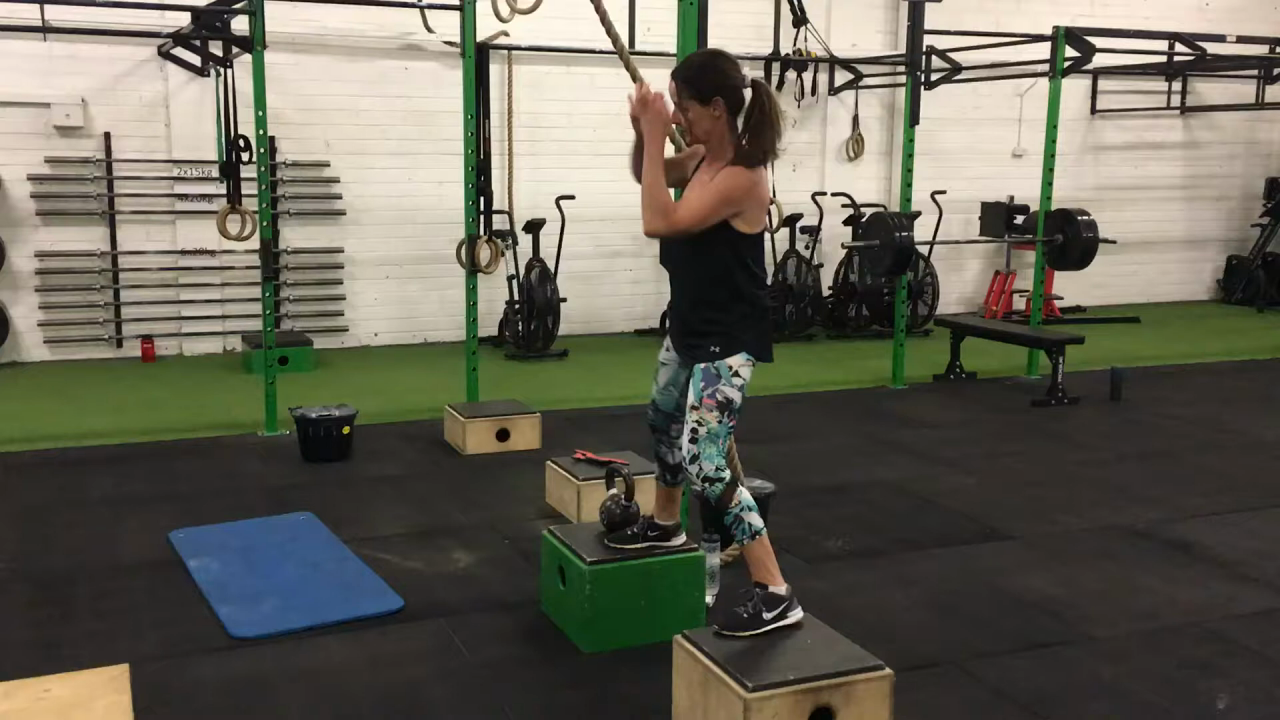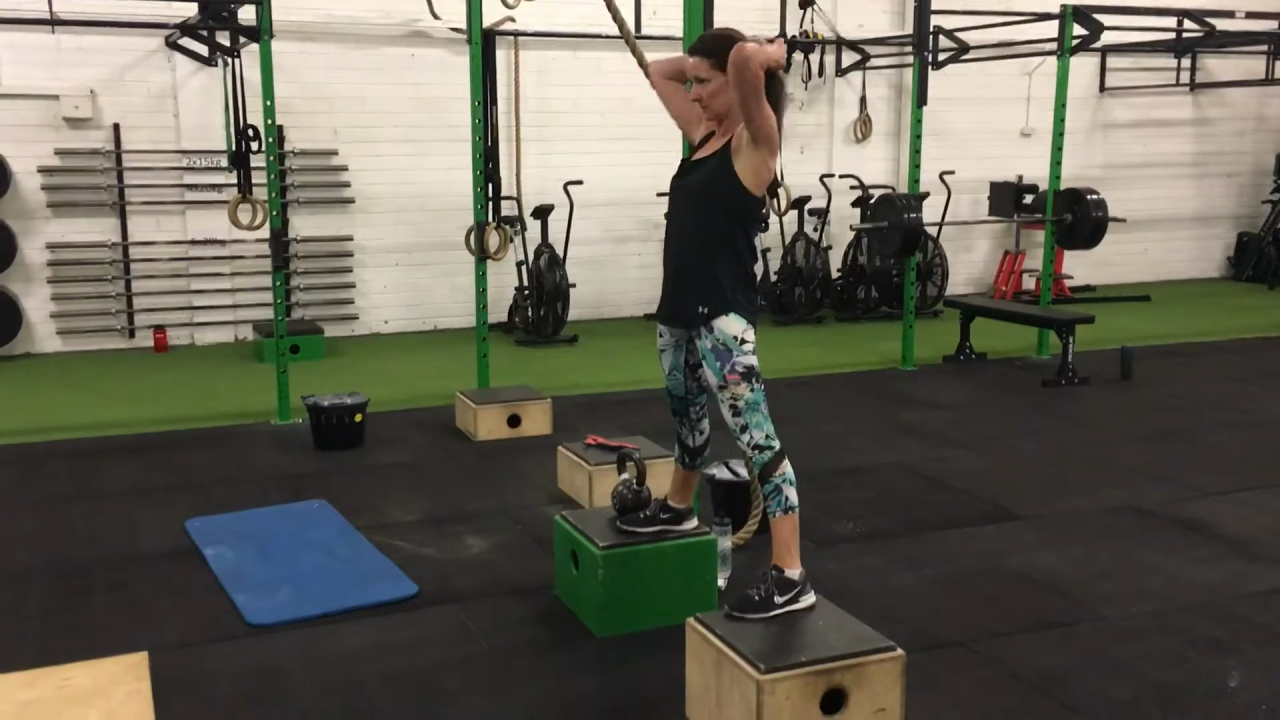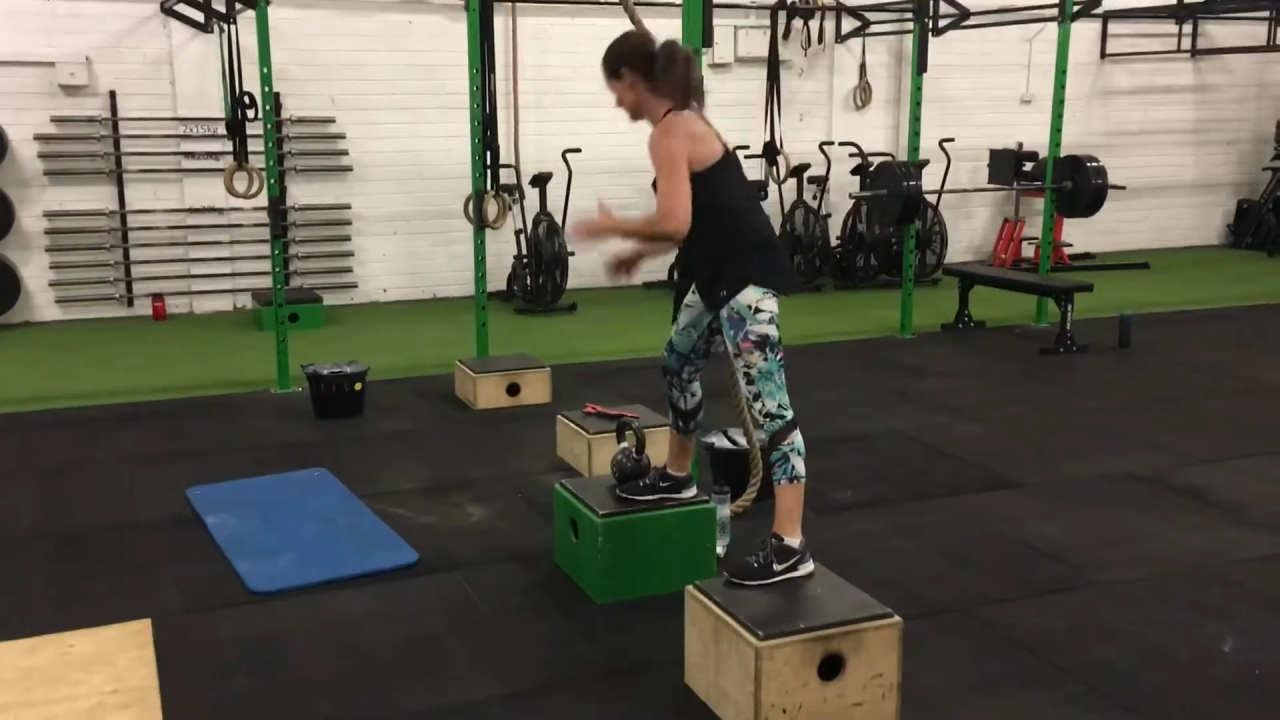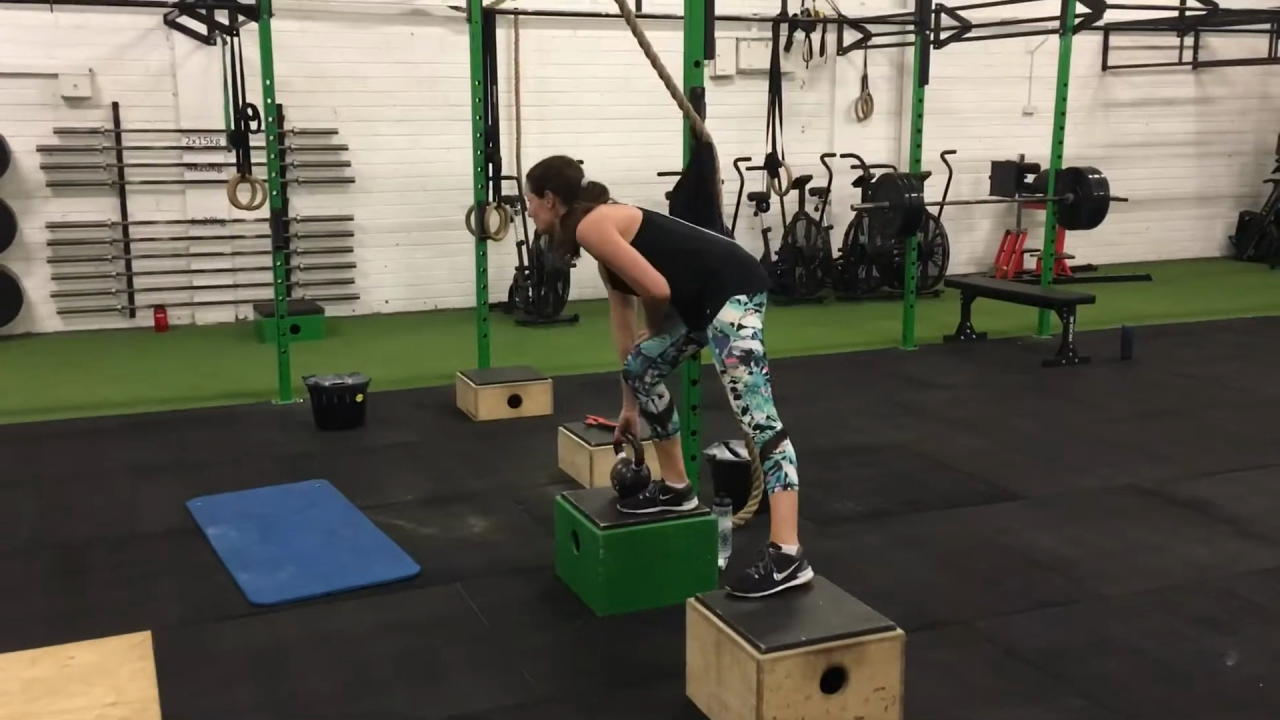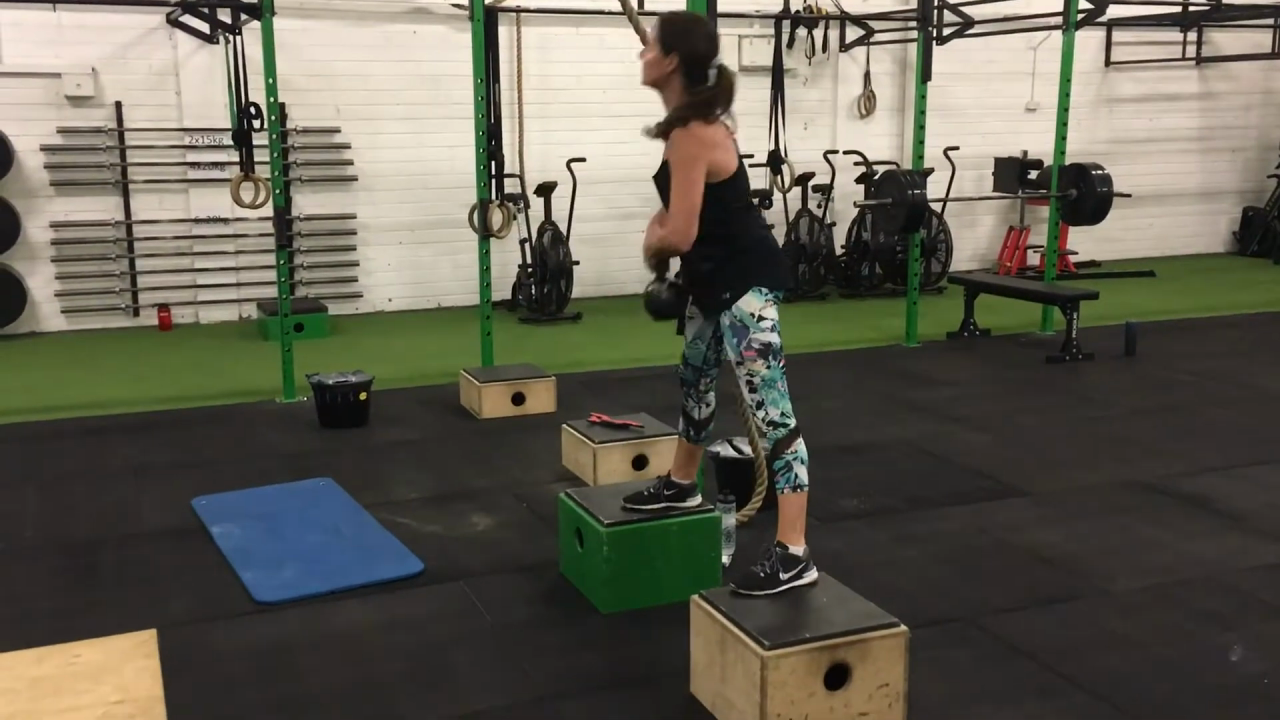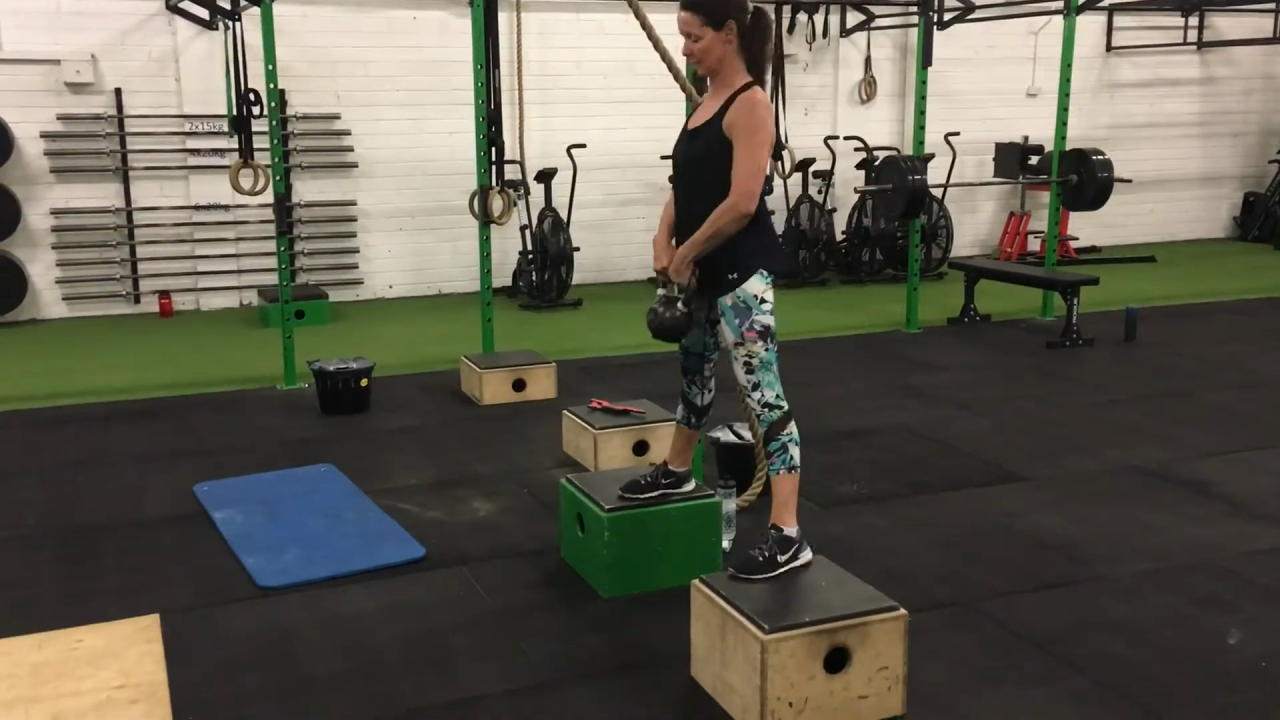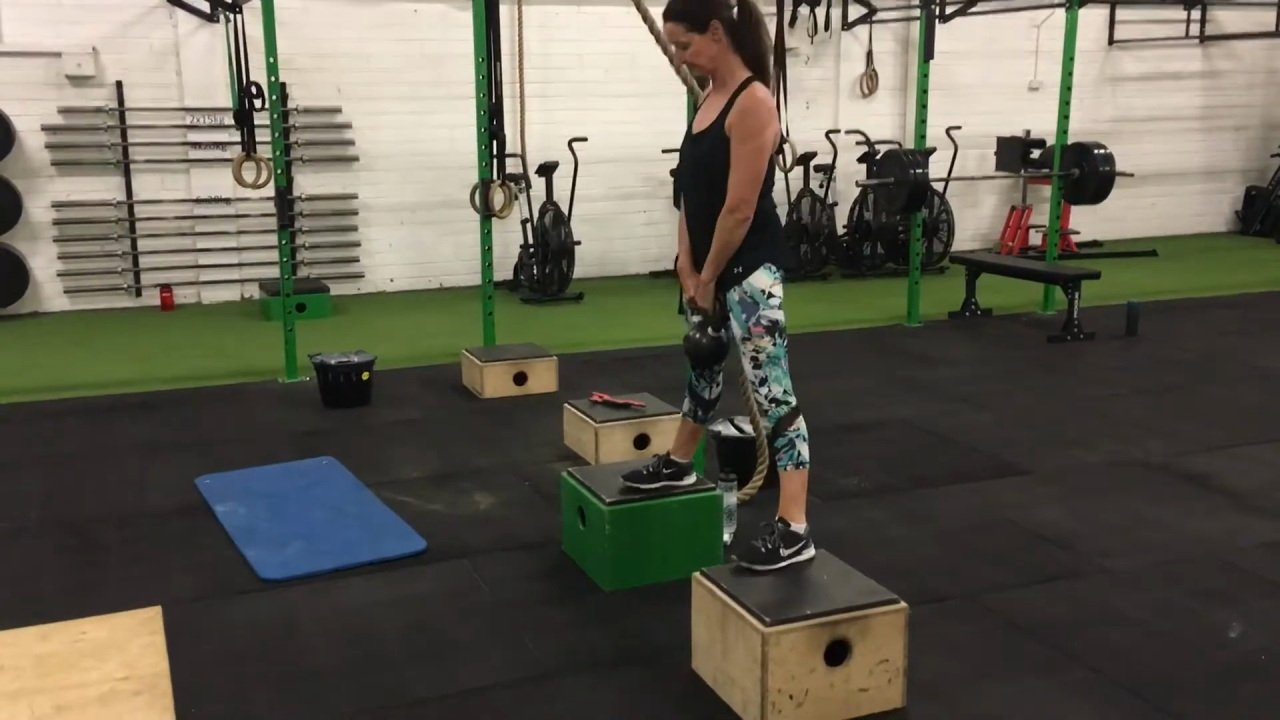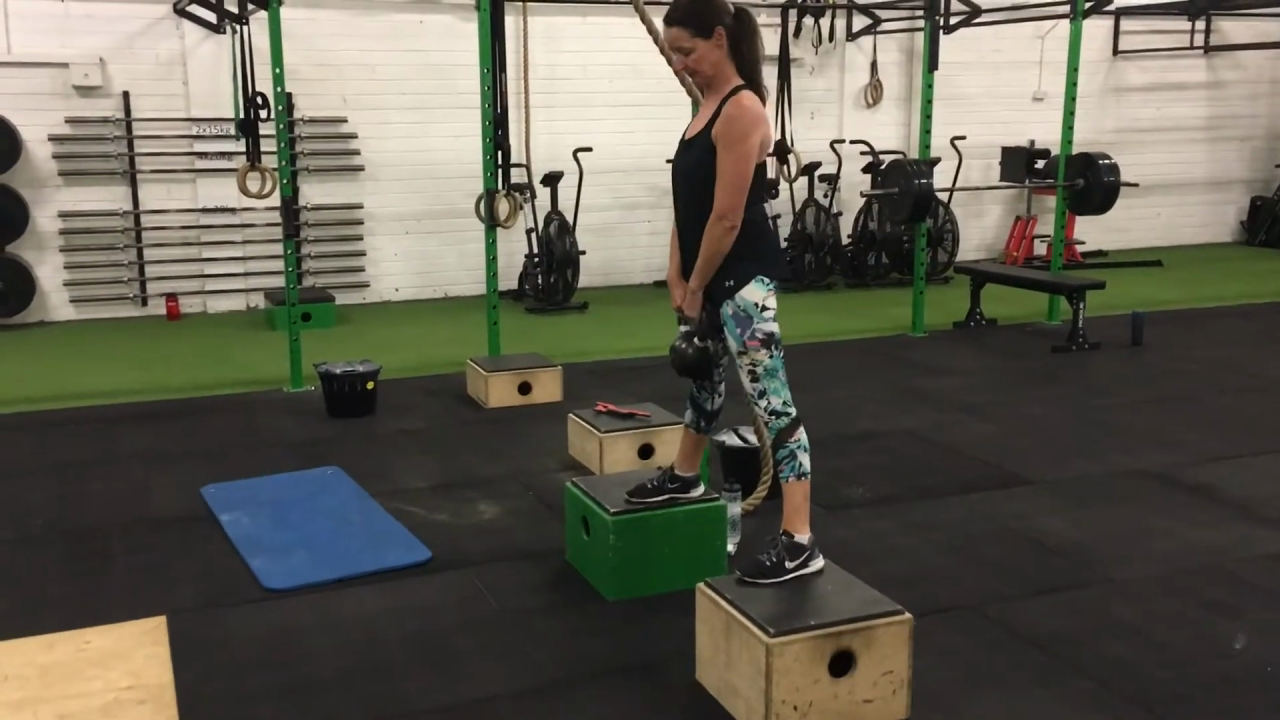
dt=0.7s
person 1, frame 1
left shoulder: (741, 178)
right shoulder: (704, 160)
left elbow: (657, 223)
right elbow: (649, 177)
left wrist: (658, 138)
right wrist: (644, 133)
left hip: (729, 341)
right hip: (690, 329)
left knee: (705, 464)
right knee: (663, 422)
left ankle: (776, 595)
right ankle: (665, 524)
person 1, frame 2
left shoulder: (757, 138)
right shoulder: (705, 132)
left elbow: (743, 60)
right elbow: (659, 73)
left wrist: (768, 54)
right wrist: (697, 64)
left hip: (721, 311)
right hip: (680, 305)
left knee: (757, 437)
right knee: (686, 412)
left ankle: (790, 577)
right ankle: (678, 507)
person 1, frame 3
left shoulder: (671, 132)
right shoulder: (677, 123)
left elbow: (673, 226)
left wrist: (615, 228)
right wrist: (634, 243)
left hip: (748, 276)
right hip: (716, 274)
left knee: (768, 405)
right knee: (680, 365)
left ankle: (789, 547)
right ankle: (677, 475)
person 1, frame 4
left shoulder: (591, 228)
right shoulder: (603, 227)
left elbow: (656, 289)
right elbow: (623, 320)
left wrist: (654, 330)
right wrist: (629, 406)
left hip: (732, 290)
left knee: (757, 414)
right knee: (642, 367)
left ankle: (787, 555)
right ankle: (674, 485)
person 1, frame 5
left shoulder: (693, 133)
right shoulder: (685, 123)
left elbow: (680, 236)
left wrist: (652, 249)
right wrist: (657, 232)
left hip: (745, 281)
right hip: (714, 278)
left knee: (769, 411)
right knee: (694, 376)
left ankle: (794, 554)
right ankle: (681, 484)
person 1, frame 6
left shoulder: (750, 104)
right shoulder: (706, 100)
left elbow: (743, 202)
right elbow: (684, 183)
left wrist: (686, 253)
right wrist: (663, 242)
left hip: (740, 270)
right hip: (701, 267)
left knee: (762, 393)
right knee: (693, 368)
left ankle: (787, 534)
right ankle: (677, 470)
person 1, frame 7
left shoulder: (752, 102)
right shoulder: (709, 97)
left elbow: (740, 209)
right elbow: (691, 191)
left wrist: (709, 279)
right wrist: (688, 268)
left hip: (749, 266)
right hip: (709, 262)
left knee: (771, 388)
right knee: (703, 364)
left ankle: (794, 529)
right ankle: (679, 462)
person 1, frame 8
left shoulder: (741, 111)
right shoulder: (709, 104)
left elbow: (727, 218)
right elbow: (685, 202)
left wrist: (696, 289)
right wrist: (677, 277)
left hip: (742, 276)
right hip: (705, 273)
left knee: (770, 400)
right knee: (701, 376)
left ankle: (799, 541)
right ankle: (684, 474)
